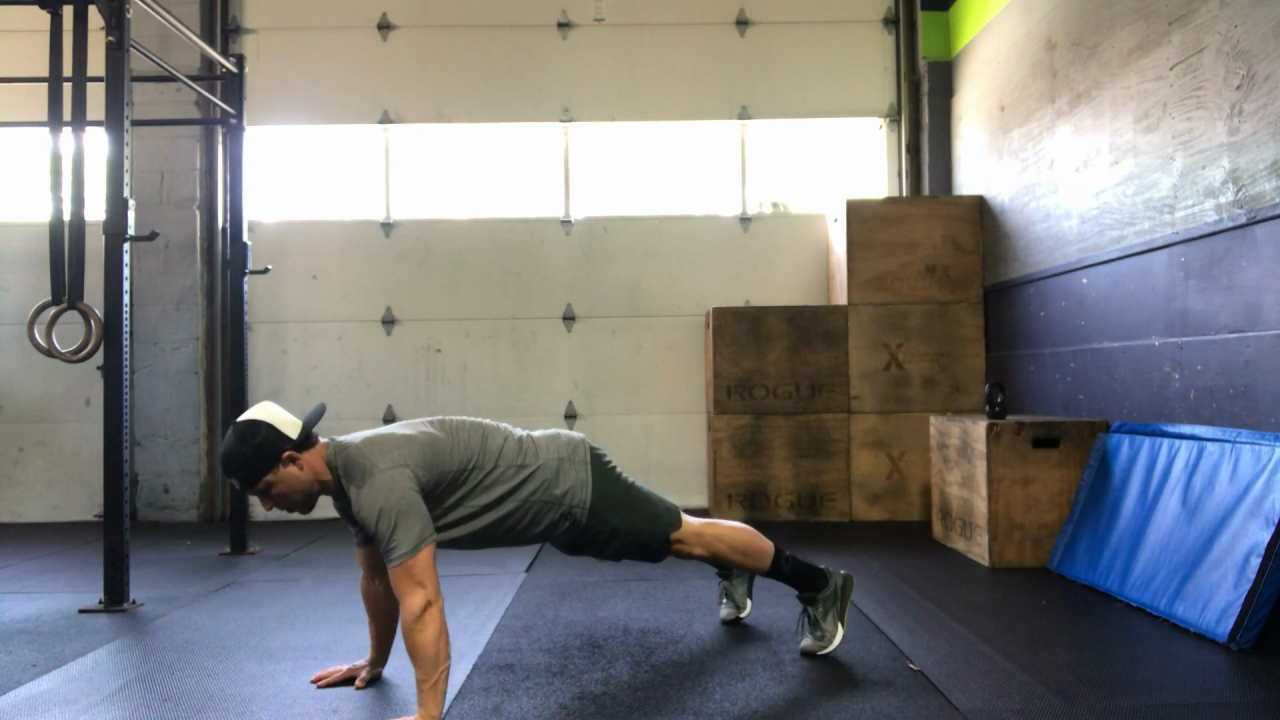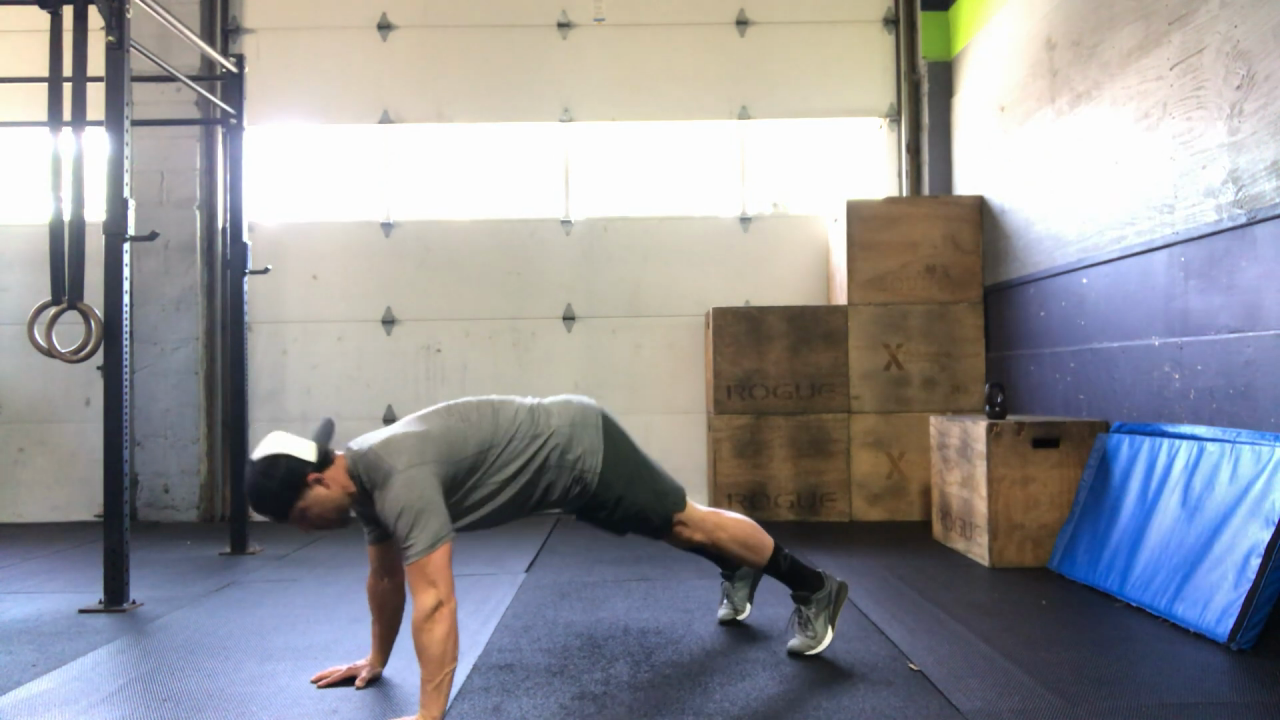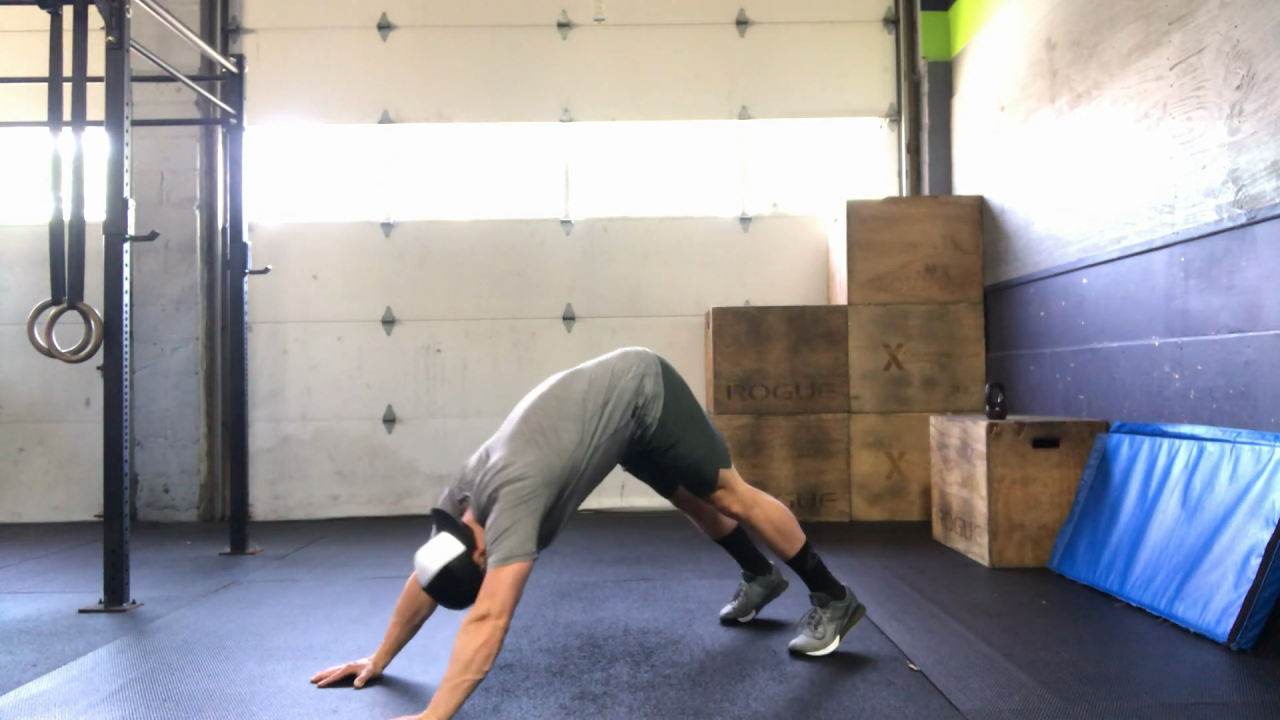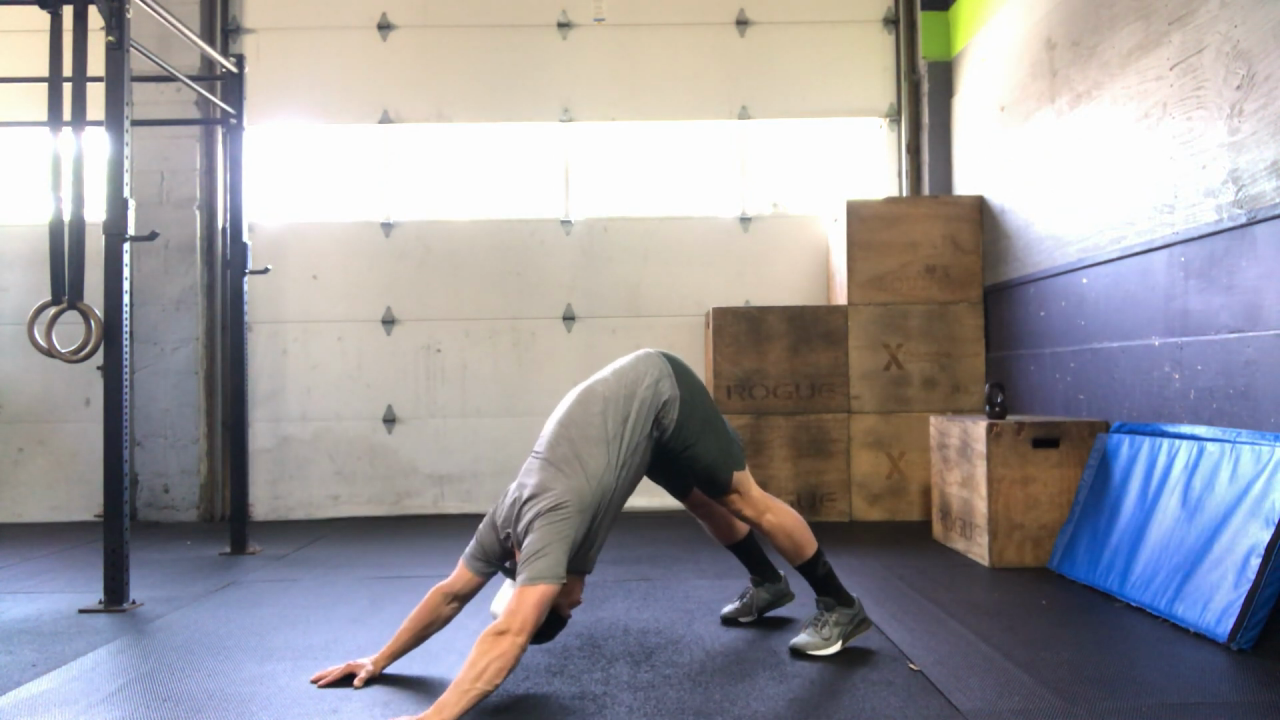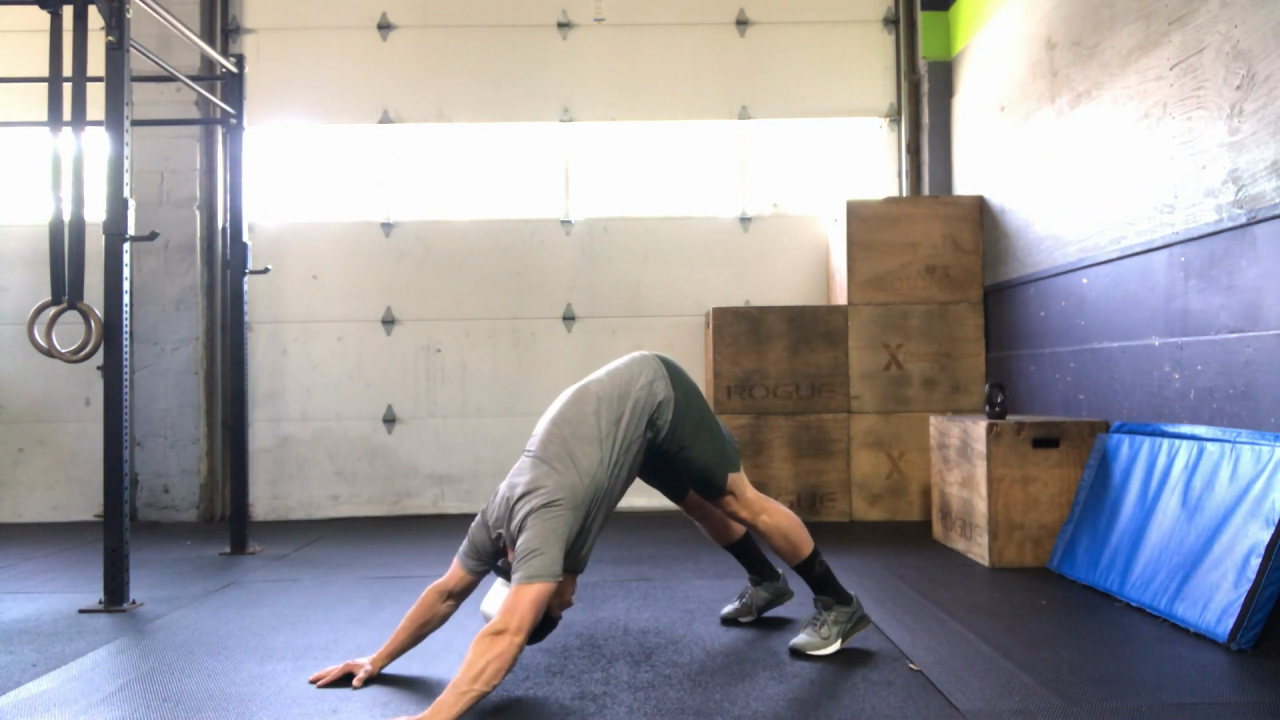
dt=1s
person 1, frame 1
left shoulder: (378, 482)
right shoulder: (346, 474)
left elbow: (421, 603)
right elbow: (376, 578)
right wrist: (373, 660)
left hip: (567, 485)
right hip: (553, 495)
left knee: (688, 538)
right knee: (672, 539)
left ankle: (819, 587)
right ankle: (733, 577)
person 1, frame 2
left shoulder: (398, 478)
right shoulder: (362, 475)
left elbow: (434, 600)
right elbow: (385, 576)
right wrist: (375, 660)
left hip: (578, 448)
right hip: (561, 453)
left knee: (687, 521)
right knee: (661, 525)
left ankle: (814, 590)
right ankle: (738, 574)
person 1, frame 3
left shoulder: (512, 499)
right shoulder: (464, 493)
left elbow: (488, 618)
right elbow: (423, 581)
right wrist: (378, 659)
left hip: (644, 392)
right hip: (622, 406)
left knee: (731, 495)
right knee: (691, 499)
left ankle: (832, 600)
right ankle: (760, 576)
person 1, frame 4
left shoulder: (550, 524)
right shoulder: (508, 519)
left elbow: (509, 634)
right elbow: (450, 593)
right wrist: (379, 660)
left hip: (661, 391)
right hip: (636, 400)
left knee: (744, 500)
right knee: (705, 504)
left ankle: (840, 606)
right ankle: (768, 583)
person 1, frame 5
left shoulder: (542, 522)
right shoulder: (498, 517)
left elbow: (505, 633)
right elbow: (445, 592)
right wrist: (376, 661)
left hip: (654, 394)
right hip: (628, 405)
left knee: (738, 500)
right knee: (700, 505)
left ankle: (838, 605)
right ankle: (767, 582)
